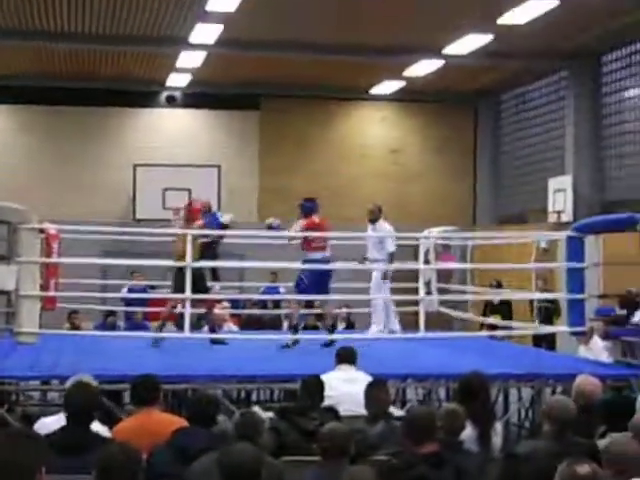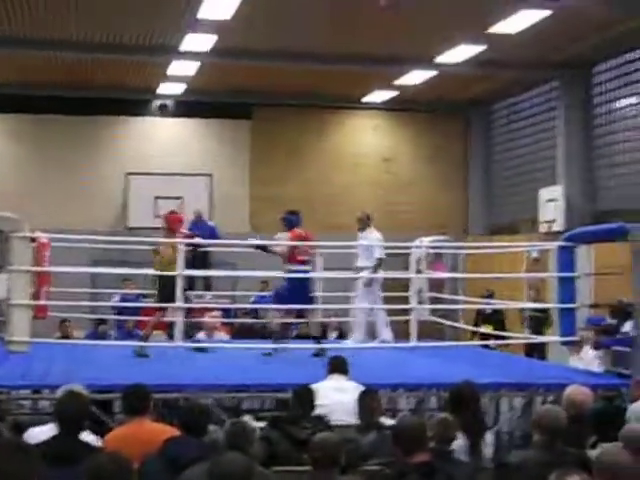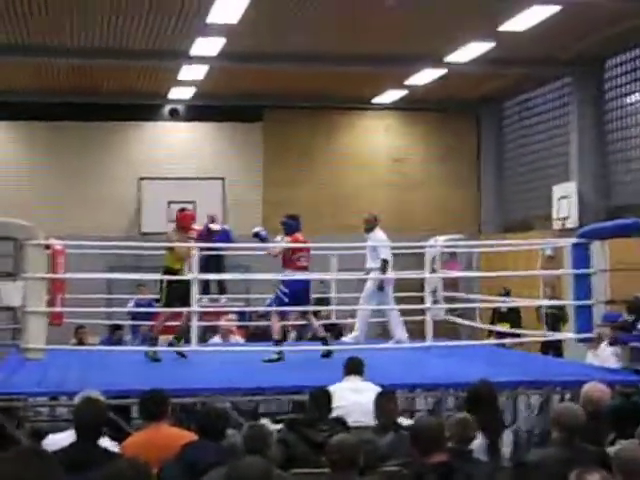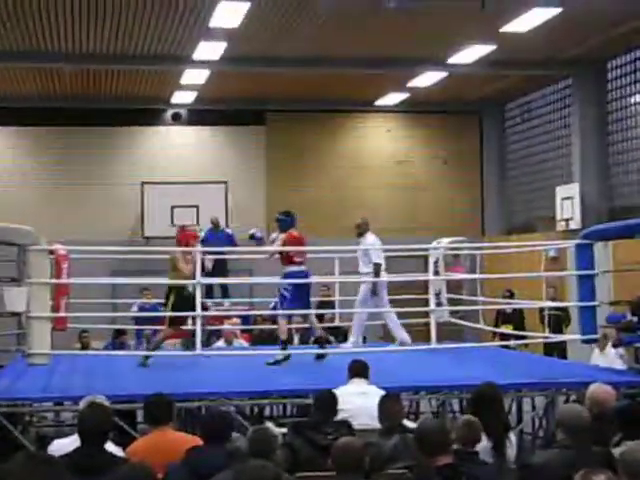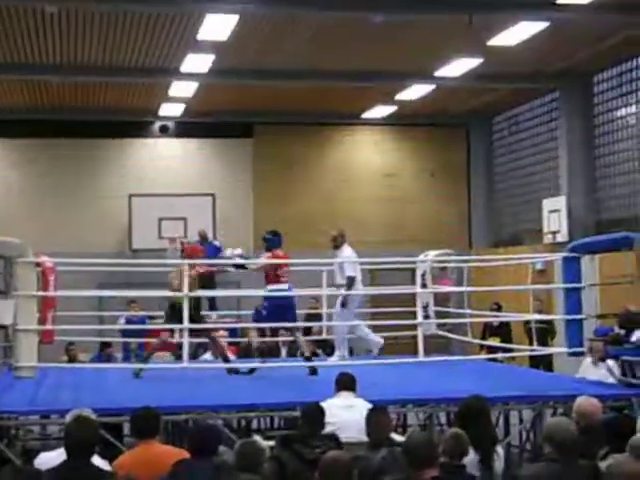
dt=0.2s
person 1, frame 1
left shoulder: (304, 223)
right shoulder: (324, 223)
left elbow: (290, 237)
left hip: (312, 264)
right hip: (325, 262)
left knee: (297, 299)
right knee: (324, 299)
left ankle: (295, 336)
right ankle: (331, 335)
person 1, frame 2
left shoulder: (289, 235)
right shoulder: (308, 236)
left elbow: (282, 252)
left wrist: (265, 248)
left hip: (293, 275)
right hip: (305, 275)
left knee: (275, 306)
right knee: (306, 311)
left ankle: (278, 342)
right ankle: (319, 345)
person 1, frame 3
left shoulder: (288, 240)
right shoulder: (305, 241)
left elbow: (273, 253)
left wrist: (264, 239)
left hip: (290, 281)
right hip: (304, 281)
left knee: (275, 314)
right knee: (308, 314)
left ankle: (278, 352)
right ankle: (326, 345)
person 1, frame 4
left shoulder: (284, 237)
right shoulder: (300, 237)
left elbow: (270, 252)
left hip: (292, 277)
right hip: (303, 275)
left knee: (281, 314)
right knee: (307, 313)
left ankle: (284, 351)
right ankle: (322, 346)
person 1, frame 5
left shoulder: (268, 256)
right shoulder: (285, 257)
left elbow: (255, 267)
left hip: (273, 295)
right hip: (287, 295)
left knee: (256, 327)
right knee: (295, 331)
right ankle: (311, 364)
person 2, frame 1
left shoulder: (196, 228)
right shoulder: (180, 228)
right elbow: (179, 251)
left hip: (195, 266)
right hip: (182, 268)
left knee: (208, 301)
right knee: (175, 301)
left ankle: (213, 335)
right ankle: (158, 331)
person 2, frame 2
left shoulder: (175, 238)
right shoulder: (162, 240)
right elbow: (167, 259)
right wrist: (175, 244)
left hip: (173, 278)
right hip: (164, 278)
right knee: (161, 313)
right ankle: (141, 345)
person 2, frame 3
left shoulder: (186, 235)
right shoulder: (173, 236)
right elbow: (183, 254)
right wrist: (190, 239)
left hip: (182, 276)
right hip: (171, 277)
right knee: (166, 313)
left ankle: (175, 342)
right ankle: (151, 348)
person 2, frame 4
left shoulder: (187, 253)
right shoulder: (177, 255)
right elbow: (186, 273)
right wrist: (193, 260)
left hip: (185, 292)
right hip: (176, 293)
right knee: (171, 330)
right ankle: (146, 356)
person 2, frame 5
left shoulder: (198, 270)
right shoulder: (178, 271)
right elbow: (175, 287)
right wrist: (189, 275)
left hip: (191, 310)
right hip: (176, 309)
left knee: (213, 337)
right knee: (164, 339)
person 3, frame 1
left shoulder: (386, 228)
right shoulder: (370, 227)
left elbow: (391, 251)
left wrist: (386, 269)
right wrist: (365, 259)
left hip: (382, 266)
right hip: (374, 265)
left knee: (377, 296)
right knee: (385, 297)
left ankle: (377, 328)
right ankle: (393, 327)
person 3, frame 2
left shoulder: (374, 236)
right shoulder: (362, 235)
left elbow: (379, 258)
left wrist: (371, 276)
right wrist: (358, 269)
left hip: (370, 274)
right hip: (365, 273)
left knee: (360, 304)
right knee: (376, 306)
left ankle: (357, 338)
right ankle: (385, 337)
person 3, frame 3
left shoulder: (379, 237)
right shoulder: (372, 236)
left elbow: (385, 260)
left wrist: (381, 279)
right wrist: (371, 273)
left hip: (379, 276)
right hip: (376, 275)
left knee: (365, 304)
right knee: (389, 306)
left ankle: (357, 336)
right ankle: (401, 337)
person 3, frame 4
left shoulder: (370, 241)
right shoulder: (365, 241)
left elbow: (377, 264)
left wrist: (375, 284)
left hip: (372, 280)
right hip: (371, 279)
left knee: (360, 309)
right knee: (385, 309)
left ankle: (355, 341)
right ankle: (403, 338)
person 3, frame 5
left shoulder: (346, 254)
right shoulder: (342, 253)
left elbow: (351, 277)
left wrist: (345, 296)
right wrist: (343, 291)
left hip: (350, 291)
right hip: (351, 291)
left knee: (340, 322)
right knee: (352, 322)
left ankle: (341, 354)
right ankle: (375, 342)
